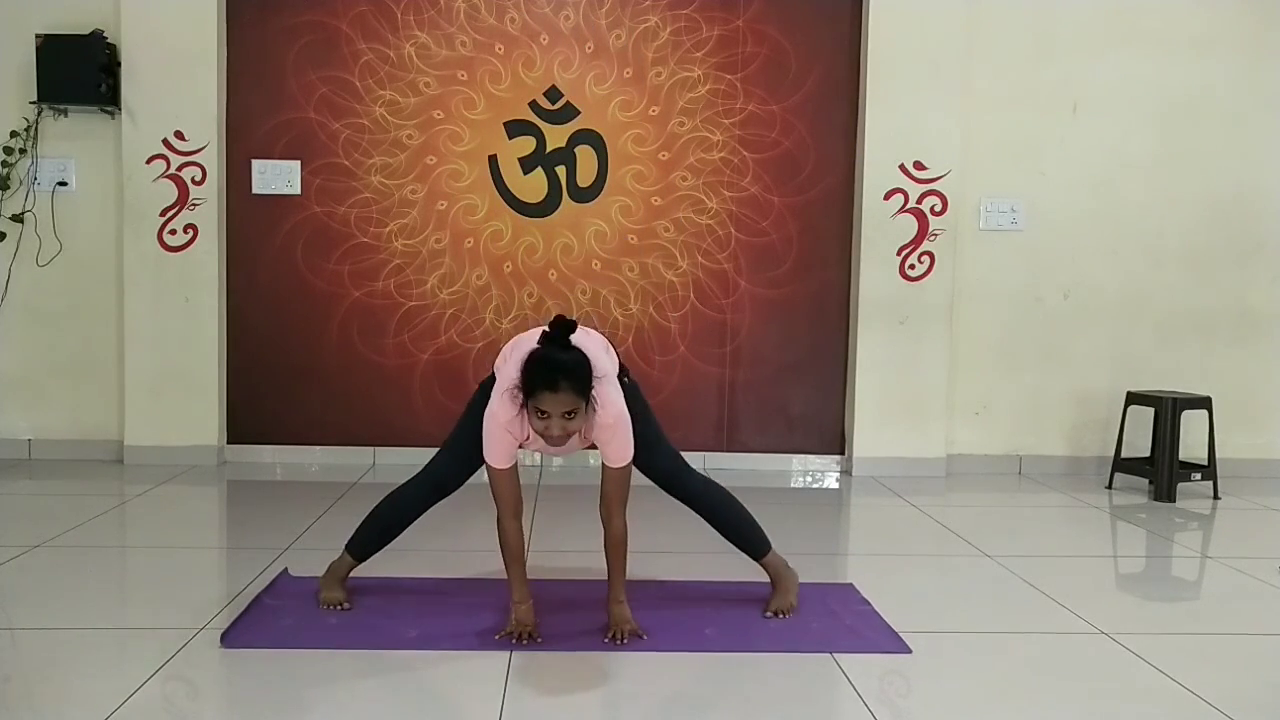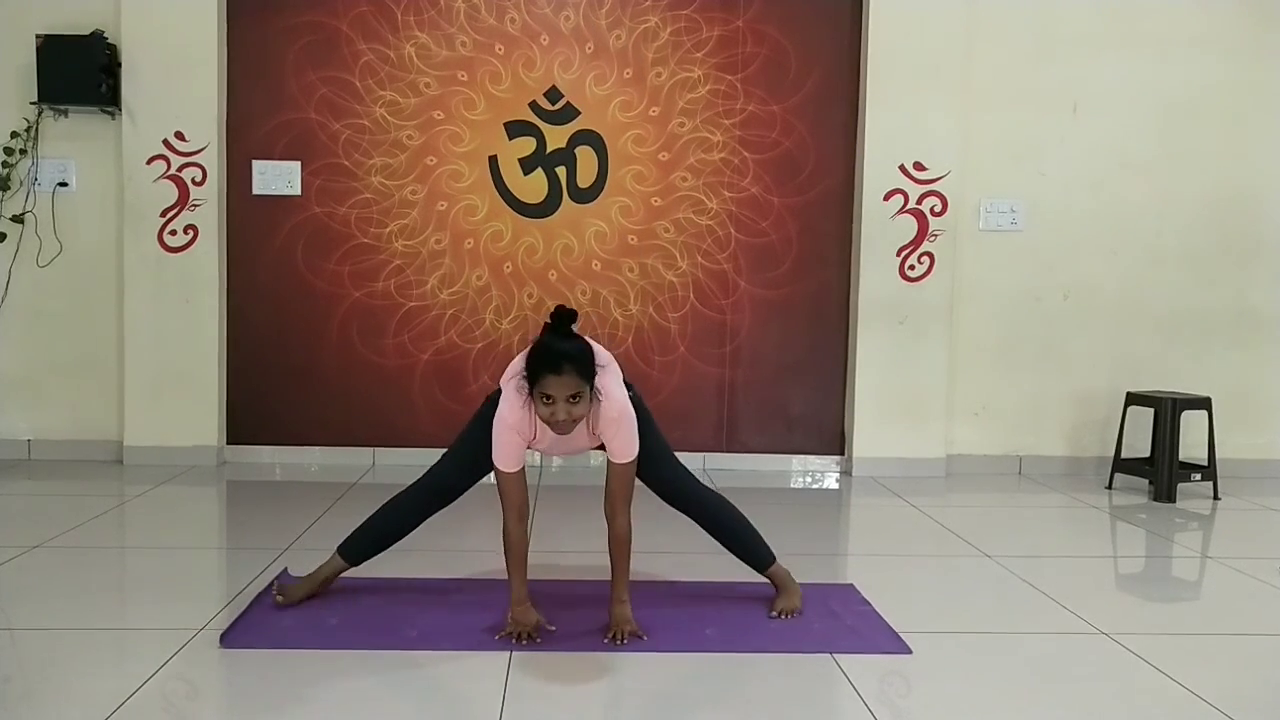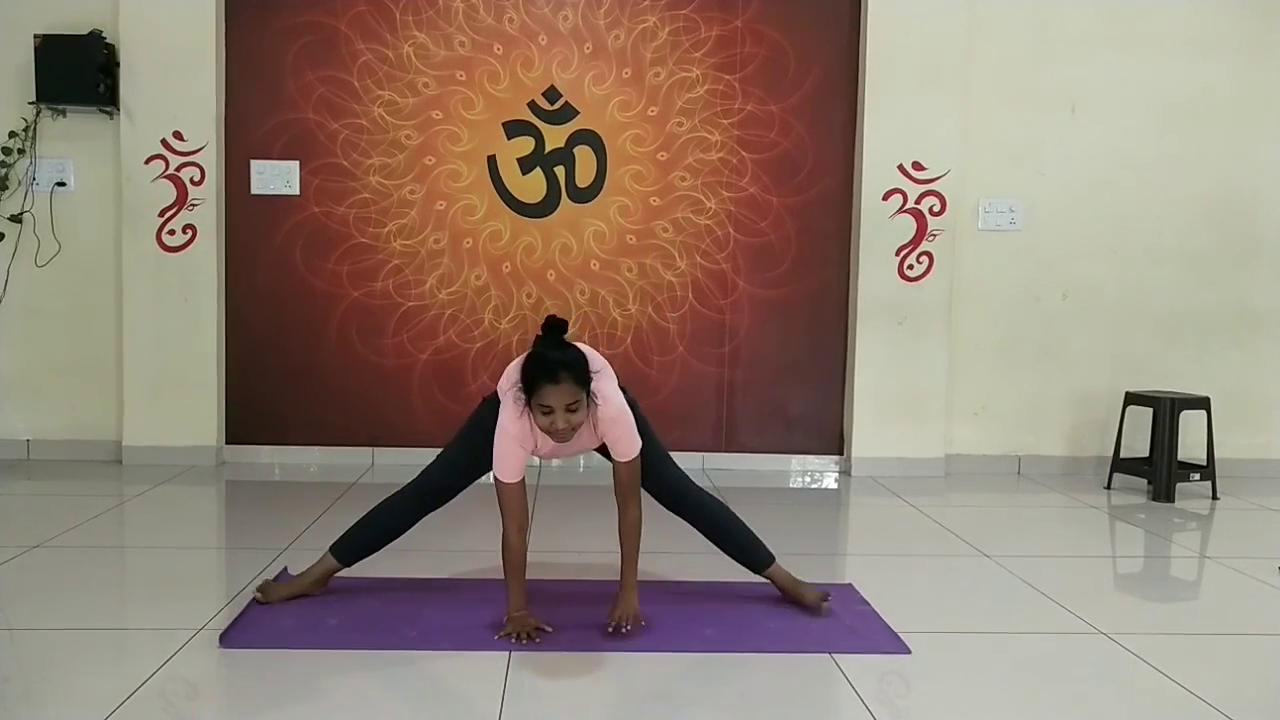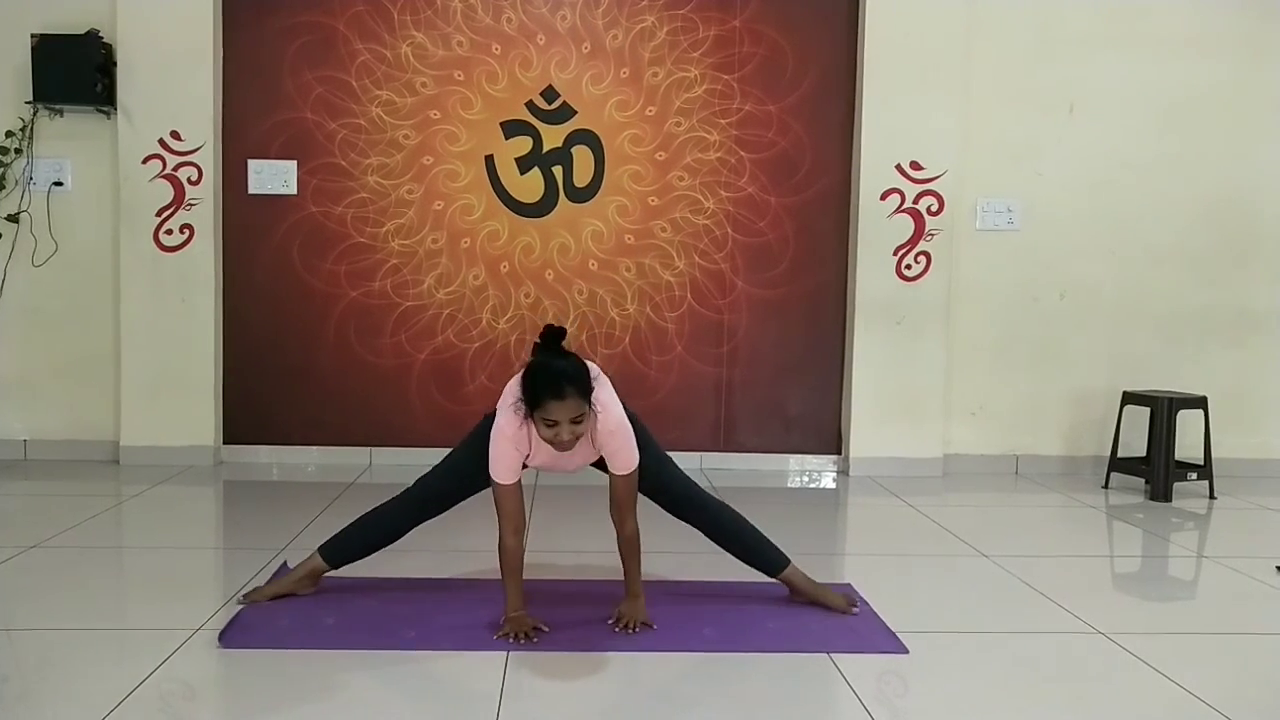
dt=0.2s
person 1, frame 1
left shoulder: (610, 407)
right shoulder: (503, 407)
left elbow: (614, 516)
right elbow: (509, 516)
left wrist: (618, 602)
right wrist: (520, 602)
left hip: (600, 359)
right hip: (512, 363)
left knee: (679, 477)
right knee: (436, 480)
left ankle: (779, 569)
right ankle: (339, 570)
person 1, frame 2
left shoulder: (613, 403)
right shoulder: (513, 406)
left elbow: (619, 513)
right elbow: (514, 517)
left wrist: (621, 602)
right wrist: (520, 604)
left hip: (610, 378)
right hip: (520, 386)
left knee: (681, 488)
right knee: (435, 488)
left ankle: (781, 577)
right ankle: (323, 574)
person 1, frame 3
left shoulder: (611, 408)
right shoulder: (516, 414)
left elbow: (629, 503)
right elbow: (514, 526)
left wrist: (629, 591)
right wrist: (516, 608)
left hip: (595, 396)
right hip: (504, 403)
left knee: (679, 492)
right knee: (428, 489)
left ankle: (784, 581)
right ankle: (315, 575)
person 1, frame 4
left shoulder: (611, 422)
right shoulder: (510, 425)
left elbow: (625, 518)
right elbow: (511, 529)
left wrist: (635, 596)
right wrist: (515, 609)
left hip: (600, 419)
right hip: (519, 415)
left knee: (689, 499)
right knee: (423, 498)
left ankle: (800, 583)
right ankle: (305, 573)
